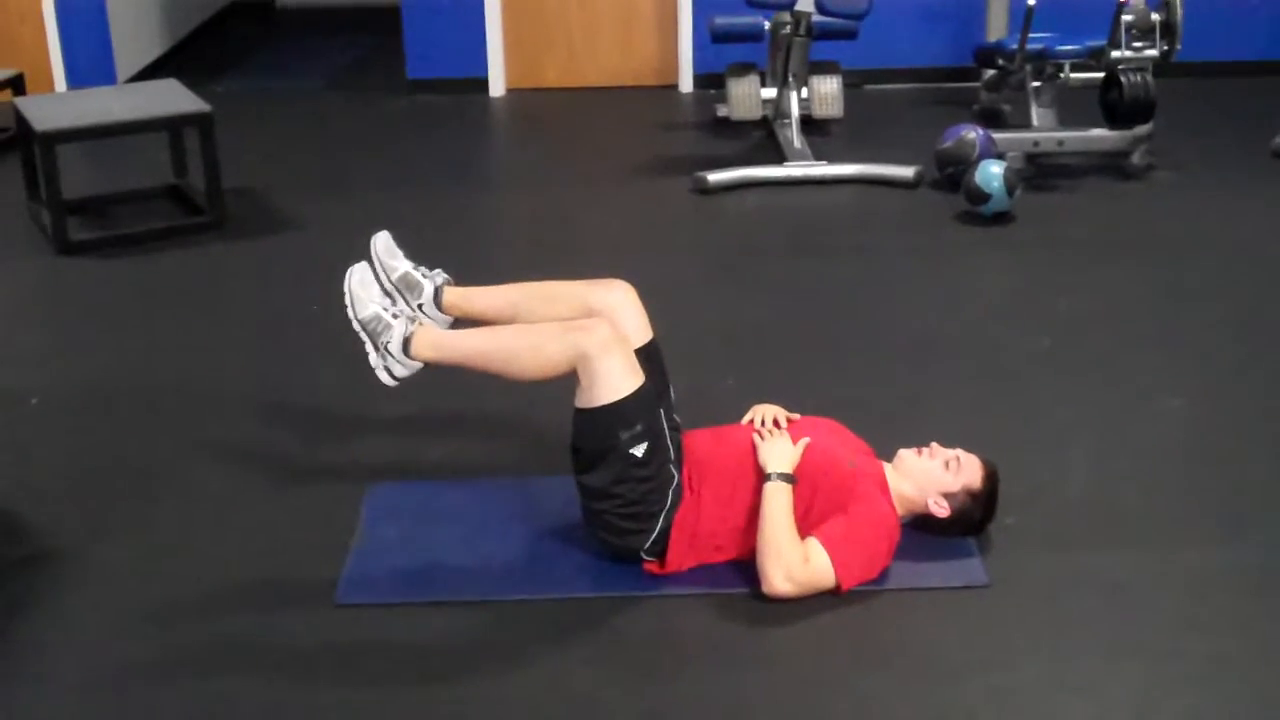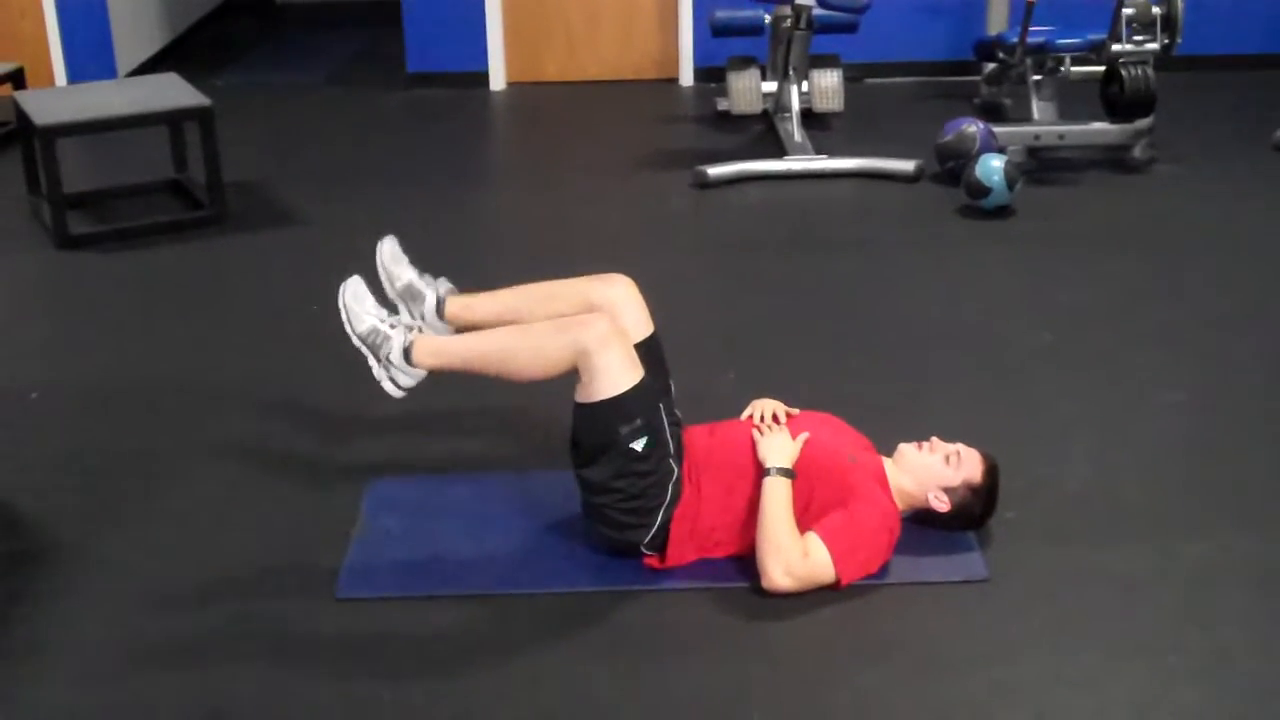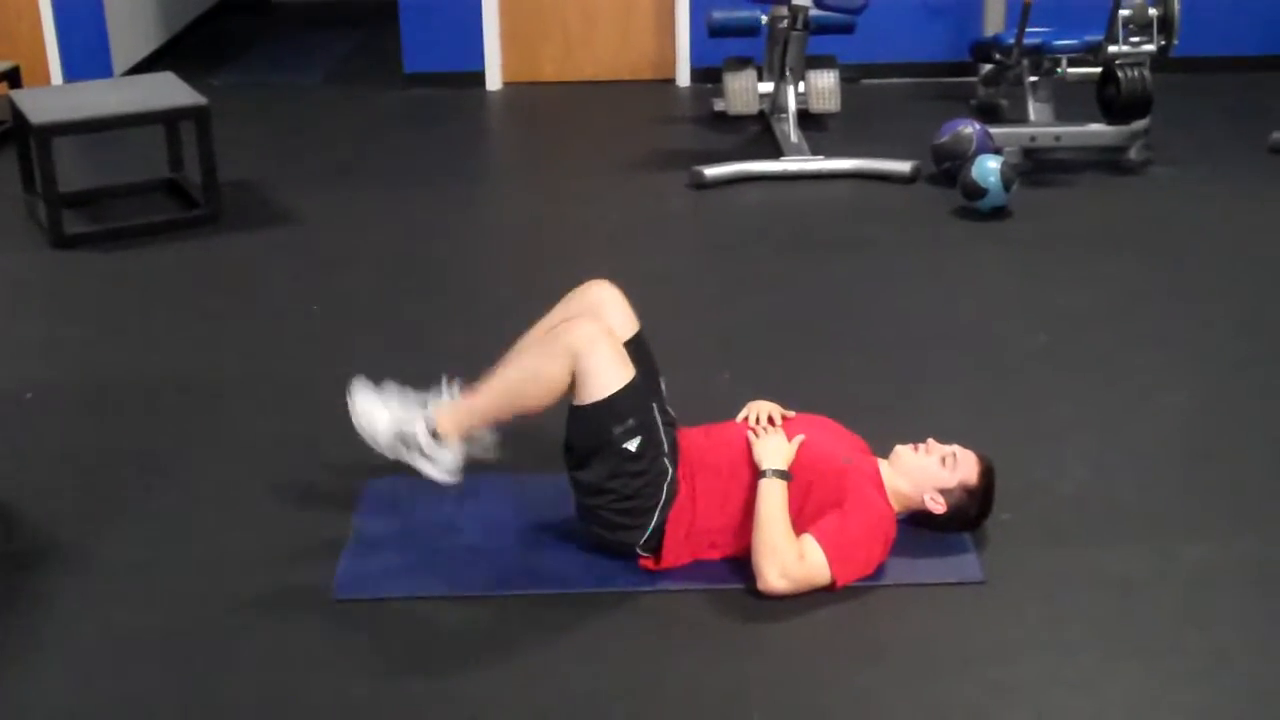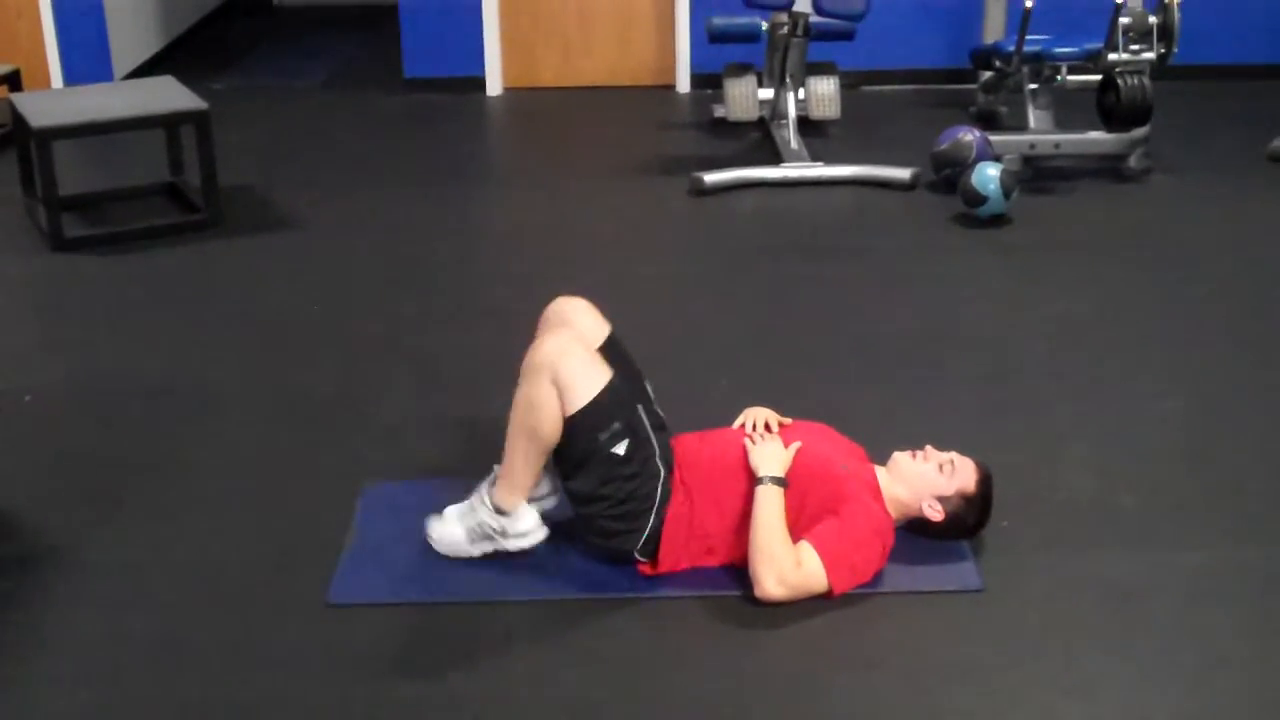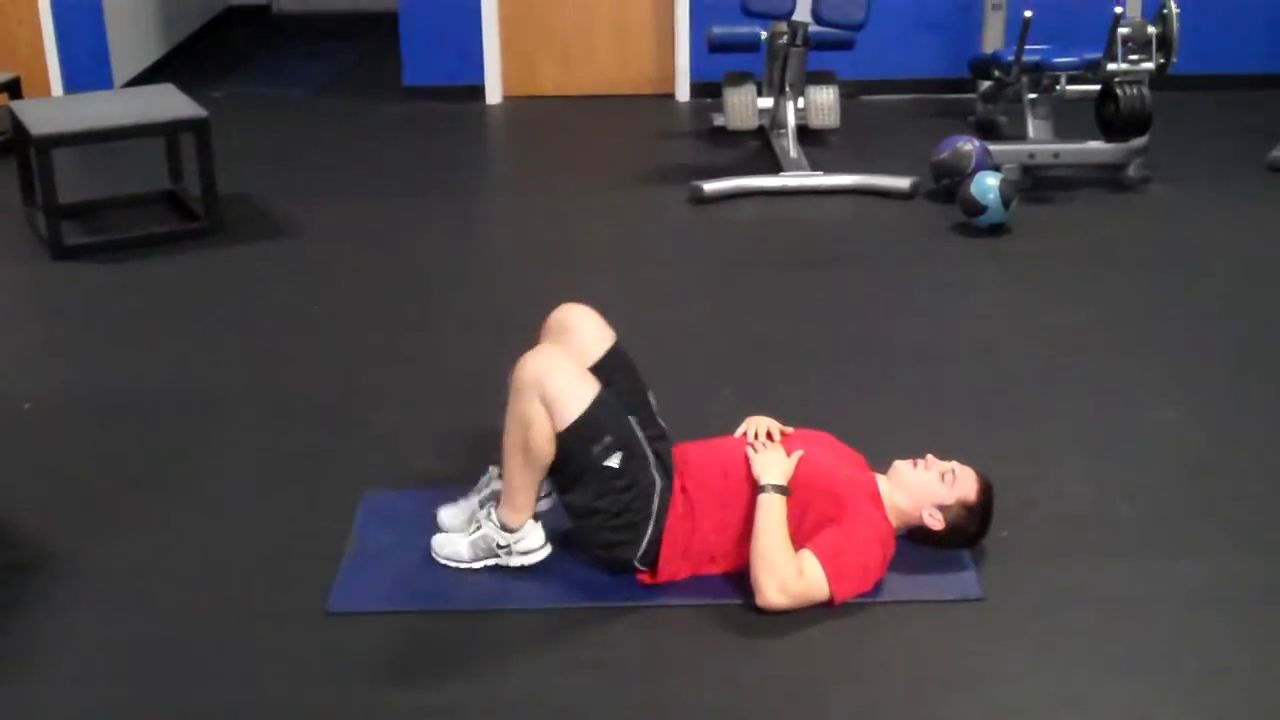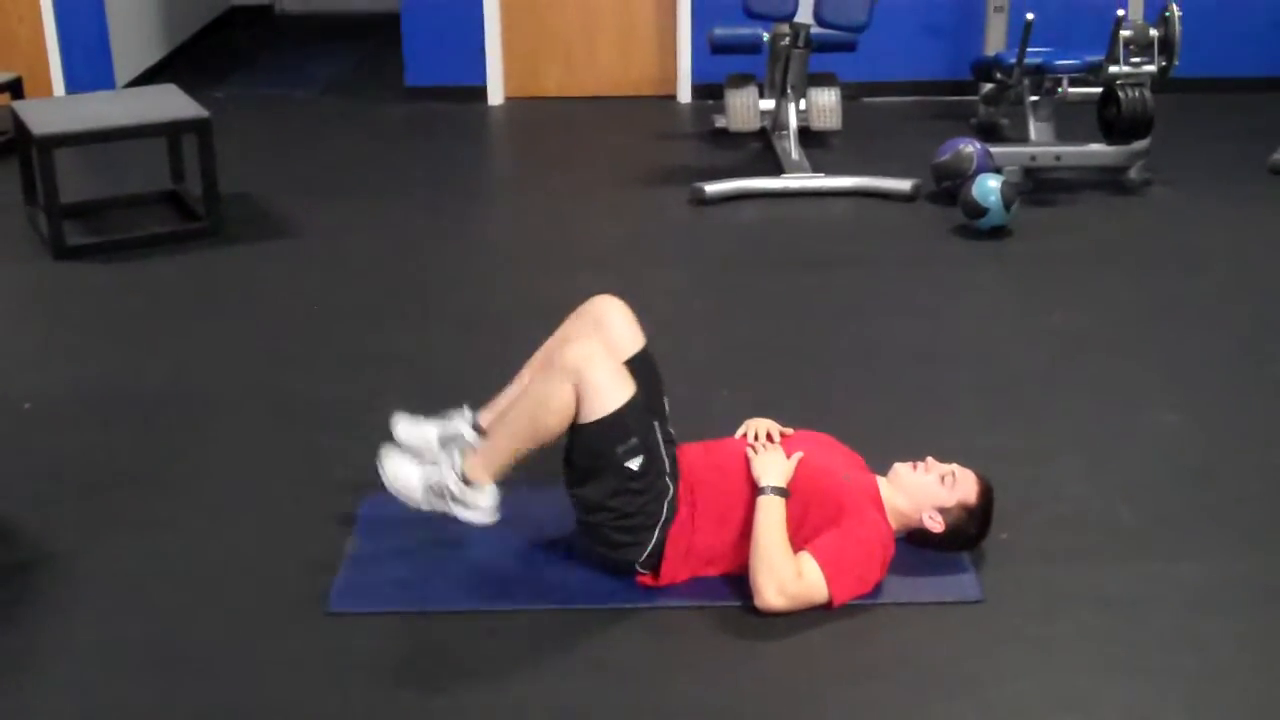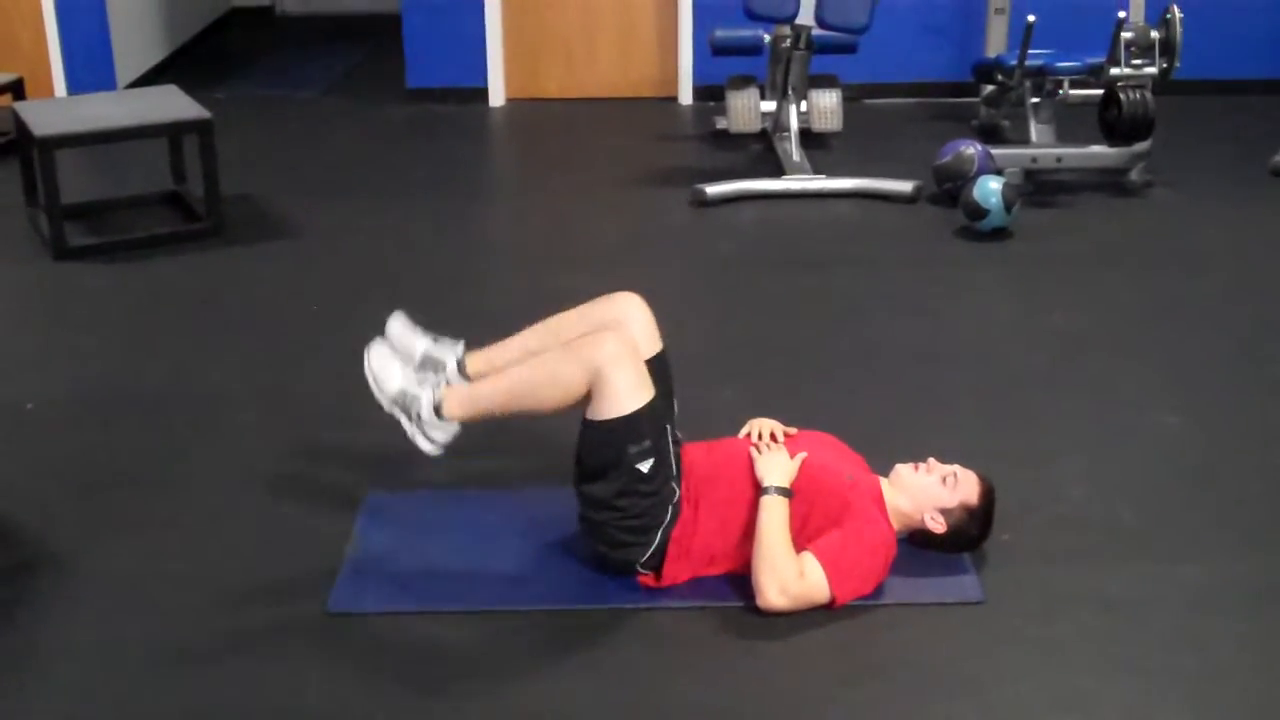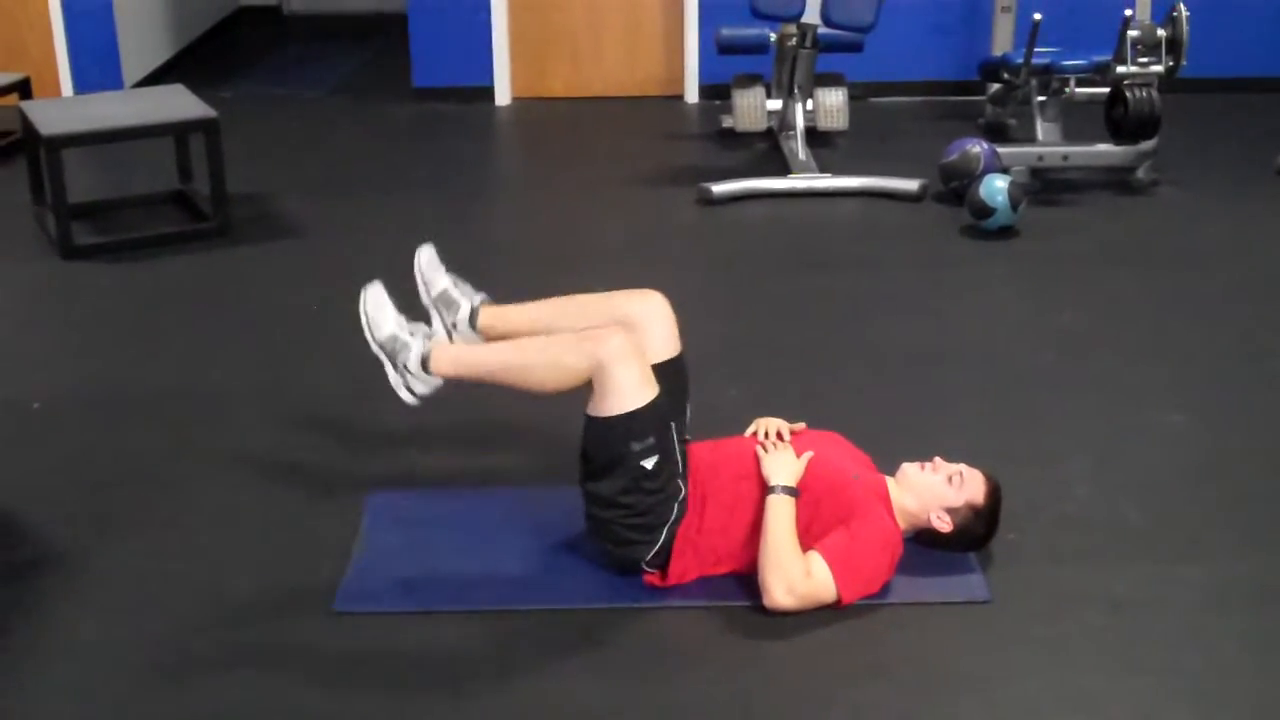
dt=0.2s
person 1, frame 1
left shoulder: (874, 523)
right shoulder: (860, 460)
left elbow: (781, 578)
left wrist: (779, 472)
right wrist: (770, 418)
left hip: (652, 514)
right hip: (673, 459)
left knee: (596, 338)
right knee: (613, 297)
left ankle: (407, 346)
right ankle: (437, 301)
person 1, frame 2
left shoulder: (873, 520)
right shoulder: (859, 453)
left elbow: (779, 572)
left wrist: (777, 469)
right wrist: (769, 410)
left hip: (648, 507)
right hip: (671, 453)
left knee: (597, 332)
right knee: (611, 291)
left ankle: (409, 355)
right ankle: (438, 308)
person 1, frame 3
left shoulder: (868, 523)
right shoulder: (856, 453)
left elbow: (777, 575)
left wrist: (772, 470)
right wrist: (766, 414)
left hip: (646, 510)
right hip: (665, 454)
left knee: (585, 342)
right knee: (600, 298)
left ankle: (436, 433)
right ankle: (463, 417)
person 1, frame 4
left shoulder: (867, 526)
right shoulder: (853, 460)
left elbow: (773, 582)
left wrist: (771, 476)
right wrist: (763, 420)
left hip: (644, 515)
right hip: (663, 463)
left knee: (552, 355)
right knee: (568, 314)
left ankle: (508, 515)
right ankle: (530, 478)
person 1, frame 5
left shoulder: (869, 535)
right shoulder: (856, 472)
left elbow: (775, 590)
left wrist: (774, 484)
right wrist: (761, 429)
left hip: (646, 523)
right hip: (666, 470)
left knee: (539, 370)
right knee: (571, 322)
left ankle: (512, 528)
right ankle: (523, 481)
person 1, frame 6
left shoulder: (868, 539)
right shoulder: (852, 470)
left elbow: (773, 592)
left wrist: (772, 487)
right wrist: (763, 432)
left hip: (645, 527)
right hip: (671, 475)
left knee: (585, 357)
right knee: (608, 314)
left ankle: (470, 485)
right ankle: (477, 434)
person 1, frame 7
left shoulder: (870, 539)
right shoulder: (855, 470)
left elbow: (776, 592)
left wrist: (775, 488)
right wrist: (766, 429)
left hip: (647, 529)
right hip: (672, 472)
left knee: (610, 351)
right knee: (625, 311)
left ankle: (439, 409)
right ankle: (459, 369)
person 1, frame 8
left shoulder: (877, 540)
right shoulder: (863, 474)
left elbow: (782, 590)
left wrist: (782, 485)
right wrist: (772, 429)
left hip: (654, 528)
right hip: (678, 471)
left knee: (614, 349)
right knee: (647, 309)
left ankle: (426, 363)
right ankle: (470, 319)
